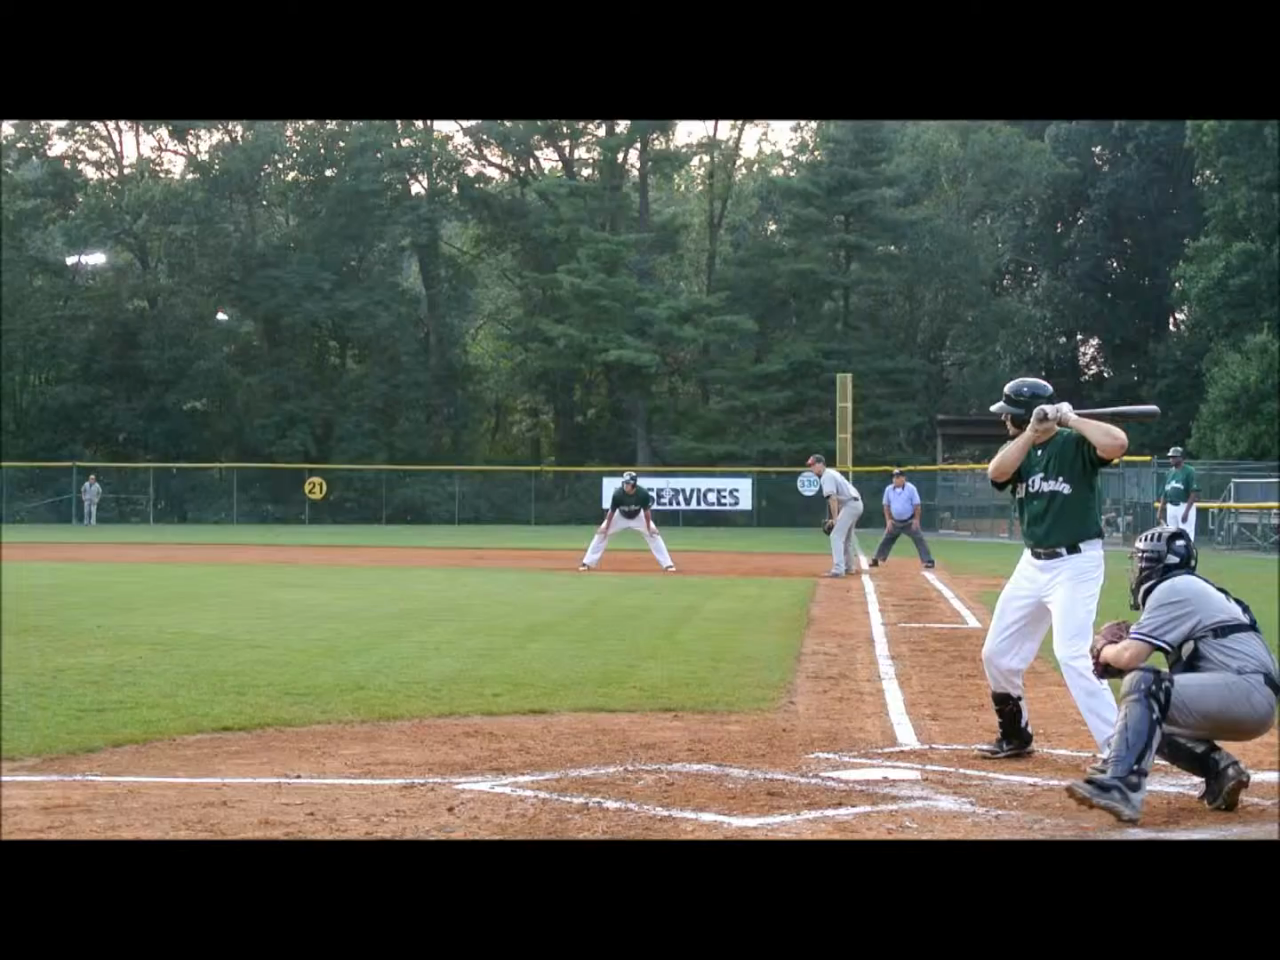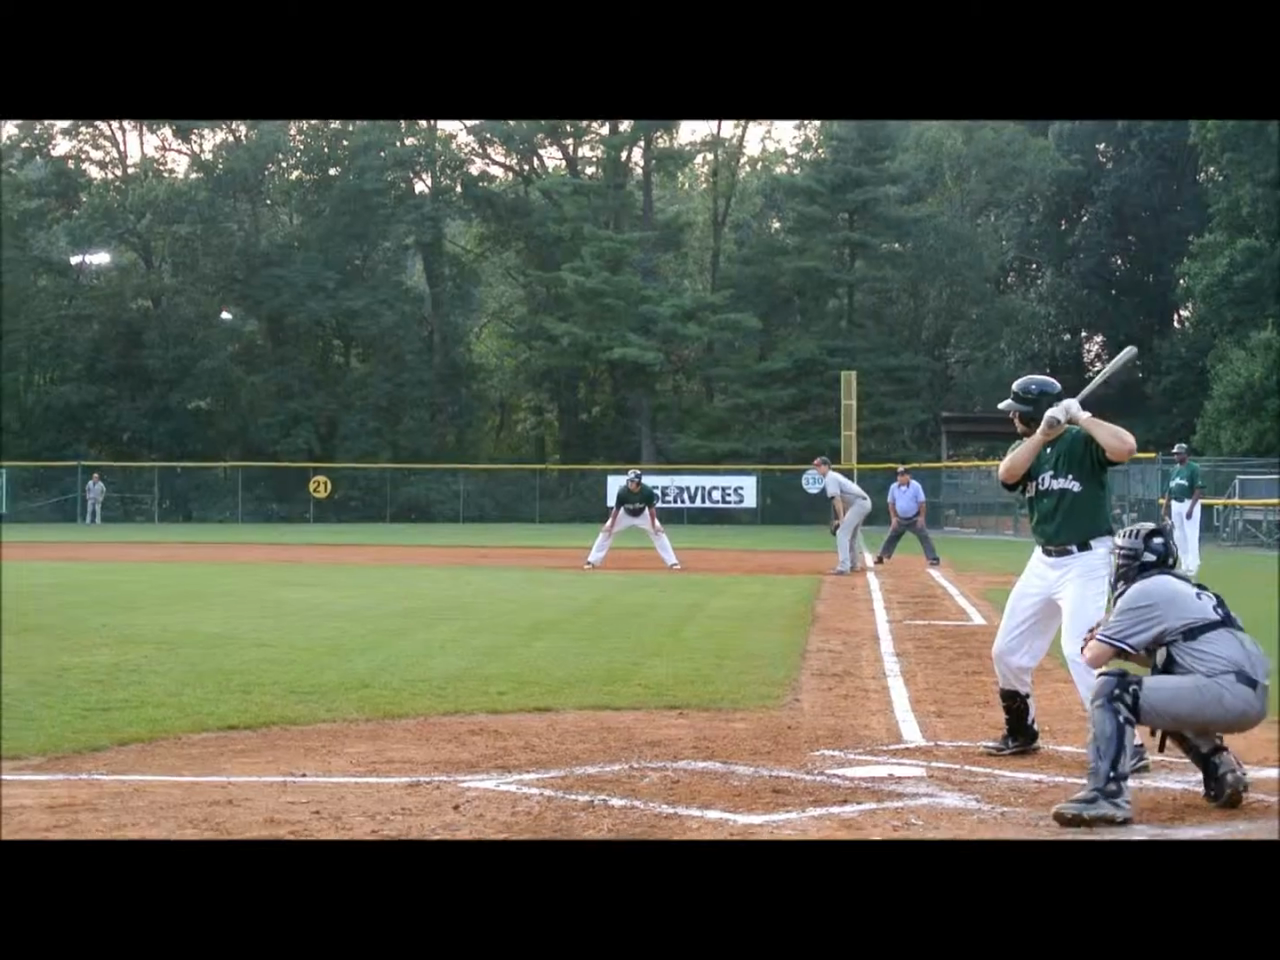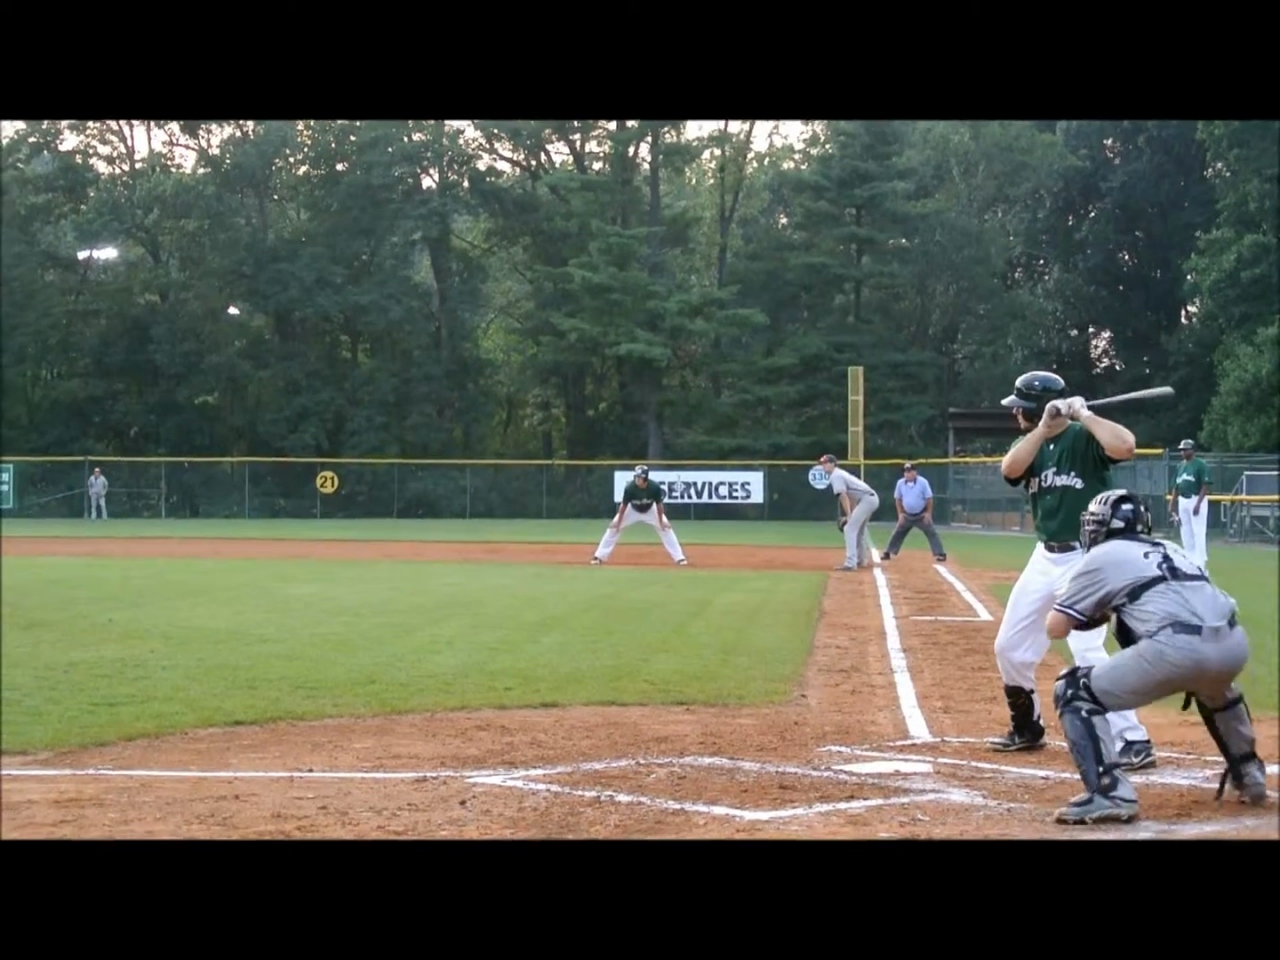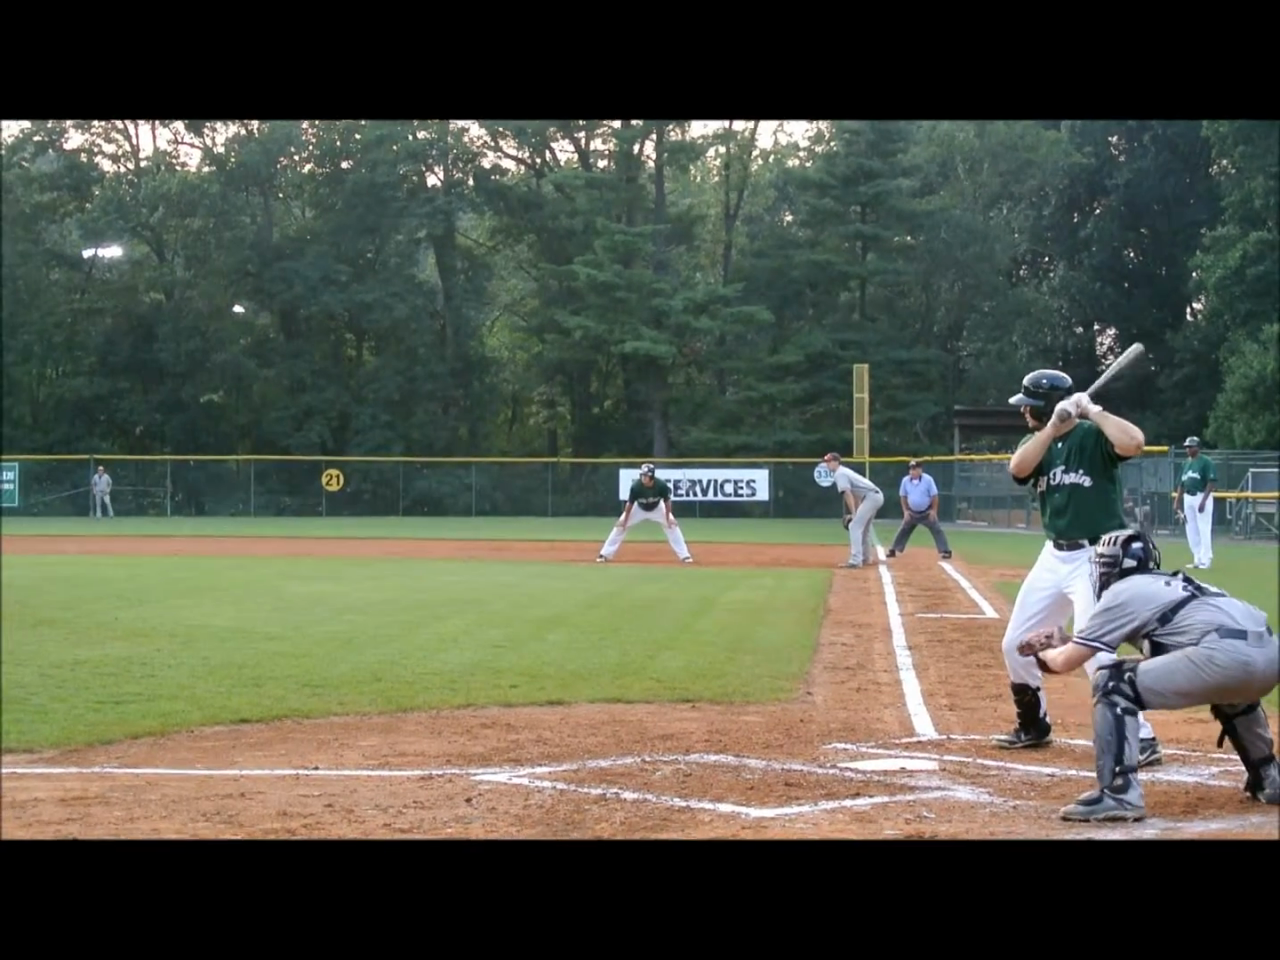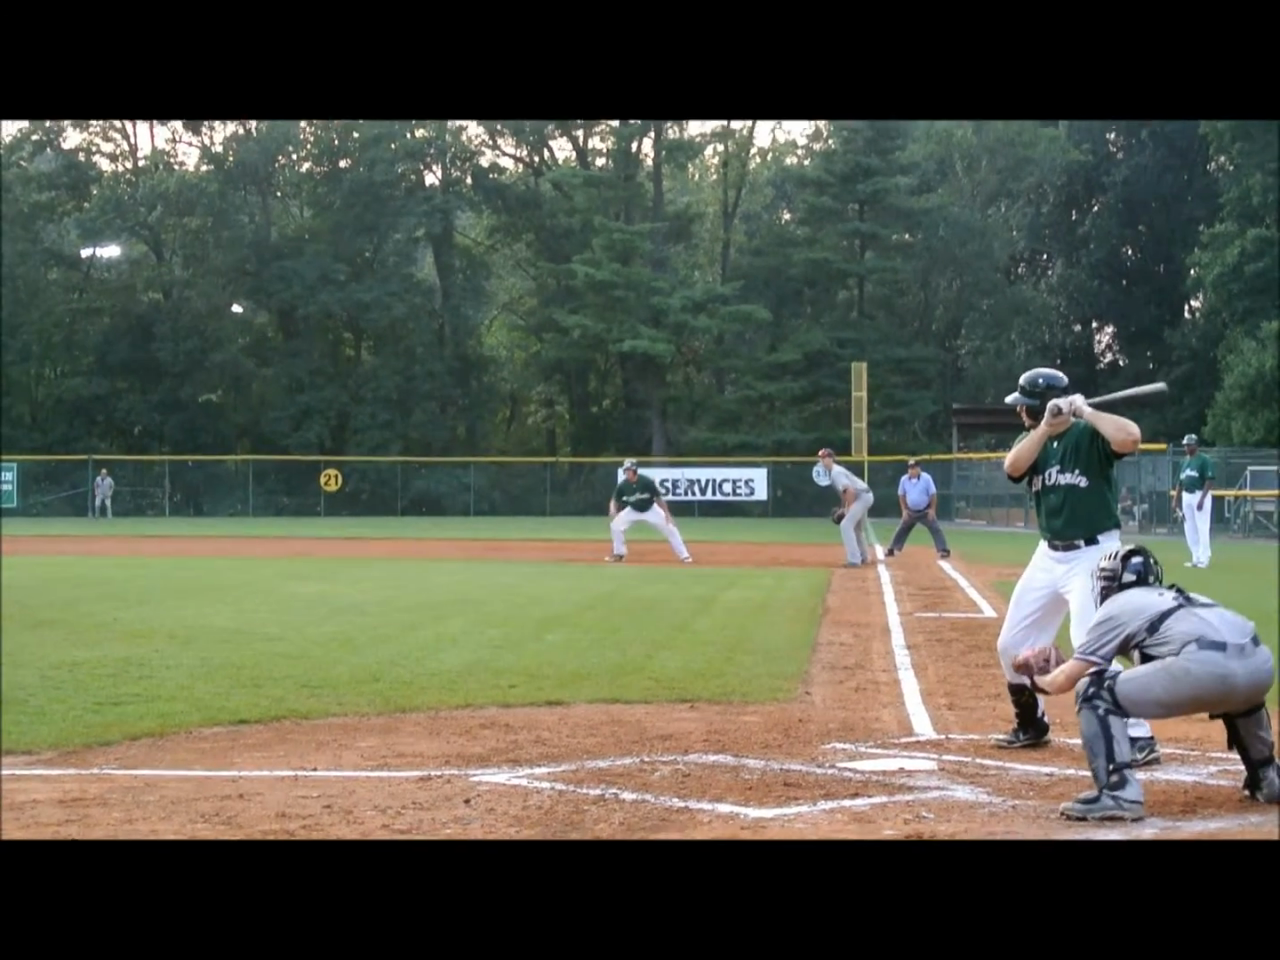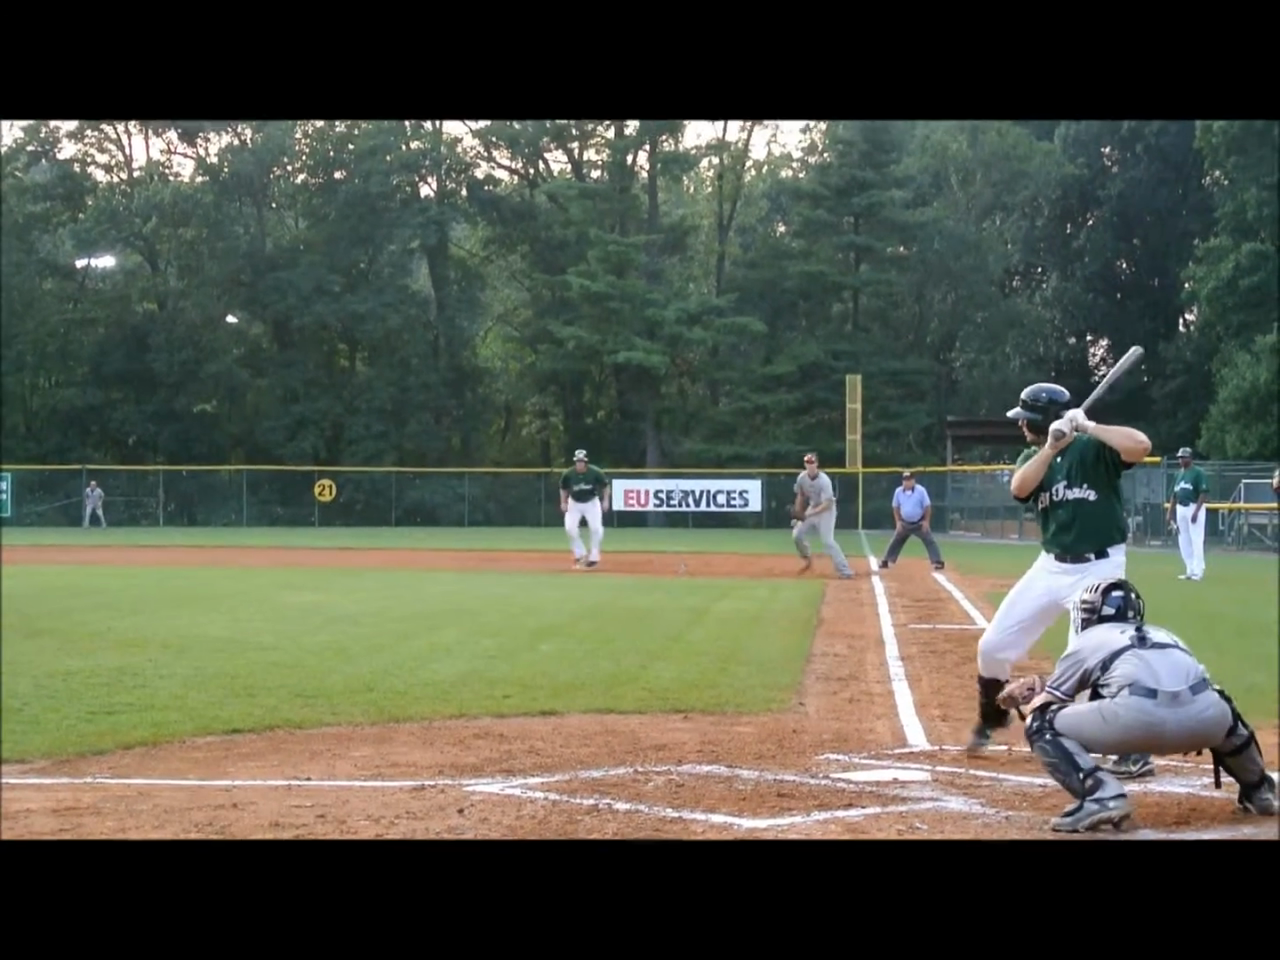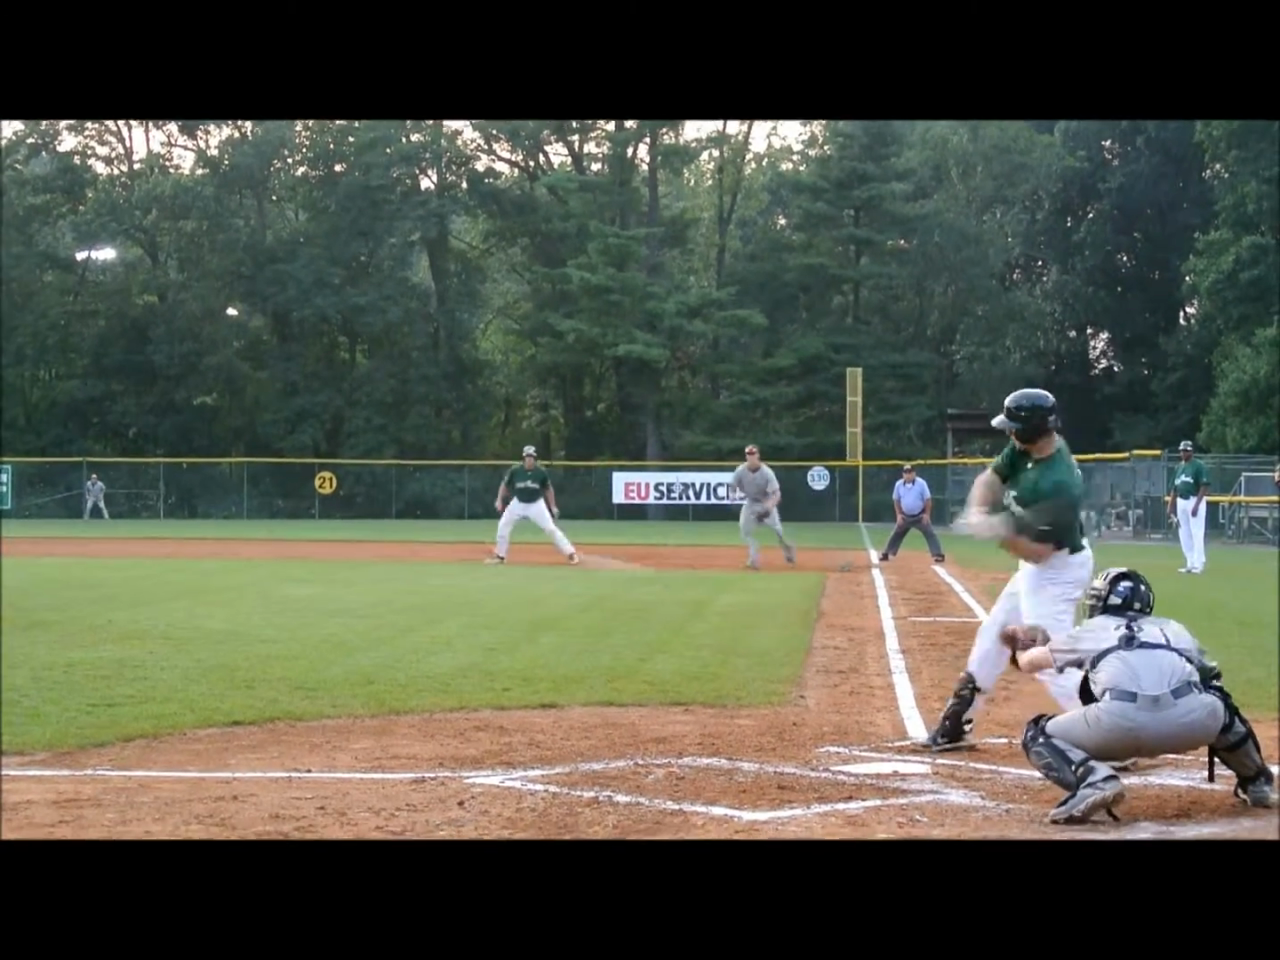
dt=0.4s
person 1, frame 1
left shoulder: (1076, 444)
right shoulder: (1018, 447)
left elbow: (1118, 443)
right elbow: (996, 473)
left wrist: (1070, 419)
right wrist: (1033, 432)
left hip: (1076, 564)
right hip: (1032, 564)
left knee: (1072, 655)
right knee: (998, 653)
right ankle: (1015, 734)
person 1, frame 2
left shoulder: (1084, 441)
right shoulder: (1026, 446)
left elbow: (1126, 447)
right elbow: (1007, 474)
left wrist: (1081, 417)
right wrist: (1043, 433)
left hip: (1087, 562)
right hip: (1043, 562)
left knee: (1080, 655)
right knee: (1007, 651)
left ankle: (1128, 747)
right ankle: (1022, 732)
person 1, frame 3
left shoulder: (1086, 437)
right shoulder: (1030, 442)
left elbow: (1125, 446)
right elbow: (1010, 469)
left wrist: (1081, 413)
right wrist: (1045, 427)
left hip: (1088, 558)
right hip: (1045, 558)
left knee: (1086, 650)
right knee: (1010, 646)
left ankle: (1134, 741)
right ankle: (1027, 727)
person 1, frame 4
left shoulder: (1094, 435)
right shoulder: (1037, 440)
left elbow: (1134, 442)
right elbow: (1018, 468)
left wrist: (1092, 410)
right wrist: (1054, 425)
left hip: (1097, 557)
right hip: (1054, 556)
left knee: (1093, 650)
right knee: (1017, 644)
left ankle: (1140, 739)
right ankle: (1034, 725)
person 1, frame 5
left shoulder: (1090, 434)
right shoulder: (1031, 438)
left elbow: (1130, 437)
right elbow: (1012, 467)
left wrist: (1083, 411)
right wrist: (1047, 426)
left hip: (1093, 556)
right hip: (1048, 556)
right knee: (1012, 645)
left ankle: (1141, 738)
right ankle: (1032, 724)
person 1, frame 6
left shoulder: (1098, 447)
right shoulder: (1033, 458)
left elbow: (1139, 446)
right elbow: (1019, 488)
left wrist: (1092, 426)
right wrist: (1053, 444)
left hip: (1100, 569)
right hip: (1051, 567)
right knee: (995, 645)
left ankle: (1135, 750)
right ankle: (991, 716)
person 1, frame 7
left shoulder: (1058, 482)
right shoulder: (1020, 454)
left elbow: (1038, 553)
right elbow: (985, 484)
left wrist: (998, 531)
right wrist: (979, 516)
left hip: (1056, 573)
right hip: (1049, 567)
left knee: (1052, 664)
right knee: (994, 638)
right ankle: (956, 724)
person 2, frame 1
left shoulder: (1175, 588)
right shoulder: (1193, 591)
left elbow: (1130, 656)
right elbow: (1187, 680)
left wrist: (1105, 650)
right wrist: (1120, 663)
left hip: (1248, 693)
right hip: (1250, 701)
left knee: (1142, 688)
right knee: (1151, 722)
left ankle: (1121, 787)
right ankle: (1221, 770)
person 2, frame 2
left shoulder: (1145, 590)
right shoulder: (1184, 588)
left elbow: (1095, 657)
left wrist: (1100, 638)
right wrist: (1131, 649)
left hip: (1227, 695)
right hip: (1252, 698)
left knee: (1112, 690)
right knee: (1166, 696)
left ankle: (1109, 798)
right ankle: (1223, 771)
person 2, frame 3
left shoulder: (1100, 557)
right shoulder: (1167, 550)
left elbow: (1054, 627)
left wrist: (1090, 611)
left hip: (1179, 647)
right hip: (1234, 642)
left knee: (1072, 691)
right knee: (1212, 688)
left ankle: (1110, 794)
right ankle: (1249, 774)
person 2, frame 4
left shoulder: (1122, 592)
right shoulder: (1171, 584)
left elbow: (1064, 662)
left wrist: (1044, 653)
left hip: (1227, 654)
left knee: (1114, 686)
left ankle: (1119, 795)
person 2, frame 5
left shoulder: (1118, 606)
right shoulder: (1179, 598)
left elbow: (1062, 681)
left wrist: (1039, 677)
left hip: (1206, 667)
left knee: (1094, 692)
left ankle: (1118, 794)
person 2, frame 6
left shoulder: (1087, 641)
right shoulder: (1163, 634)
left elbow: (1038, 710)
left wrist: (1024, 703)
left hip: (1141, 714)
right hip: (1202, 714)
left knee: (1041, 724)
left ankle: (1102, 796)
right ankle: (1259, 791)
person 2, frame 7
left shoulder: (1090, 630)
right shoulder: (1173, 628)
left elbow: (1035, 660)
left wrist: (1020, 651)
left hip: (1123, 720)
right hip: (1190, 719)
left knee: (1037, 735)
right knee: (1218, 702)
left ankle: (1094, 781)
right ankle: (1257, 783)
